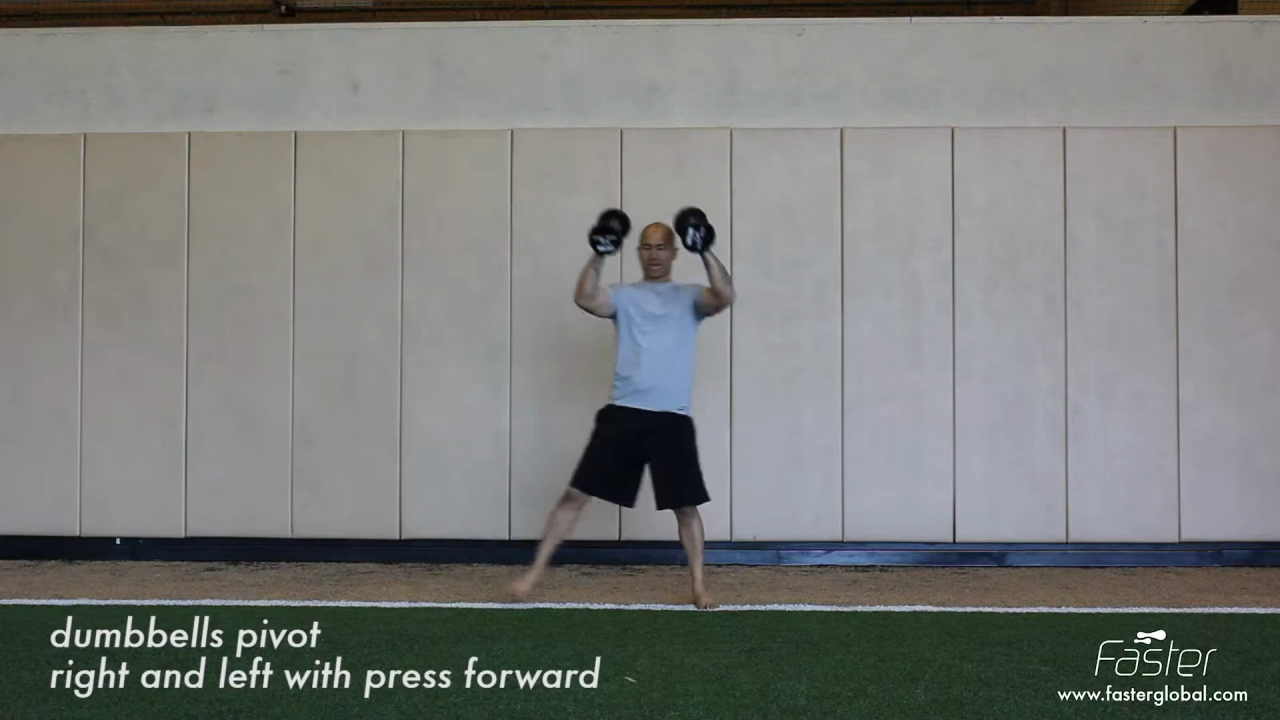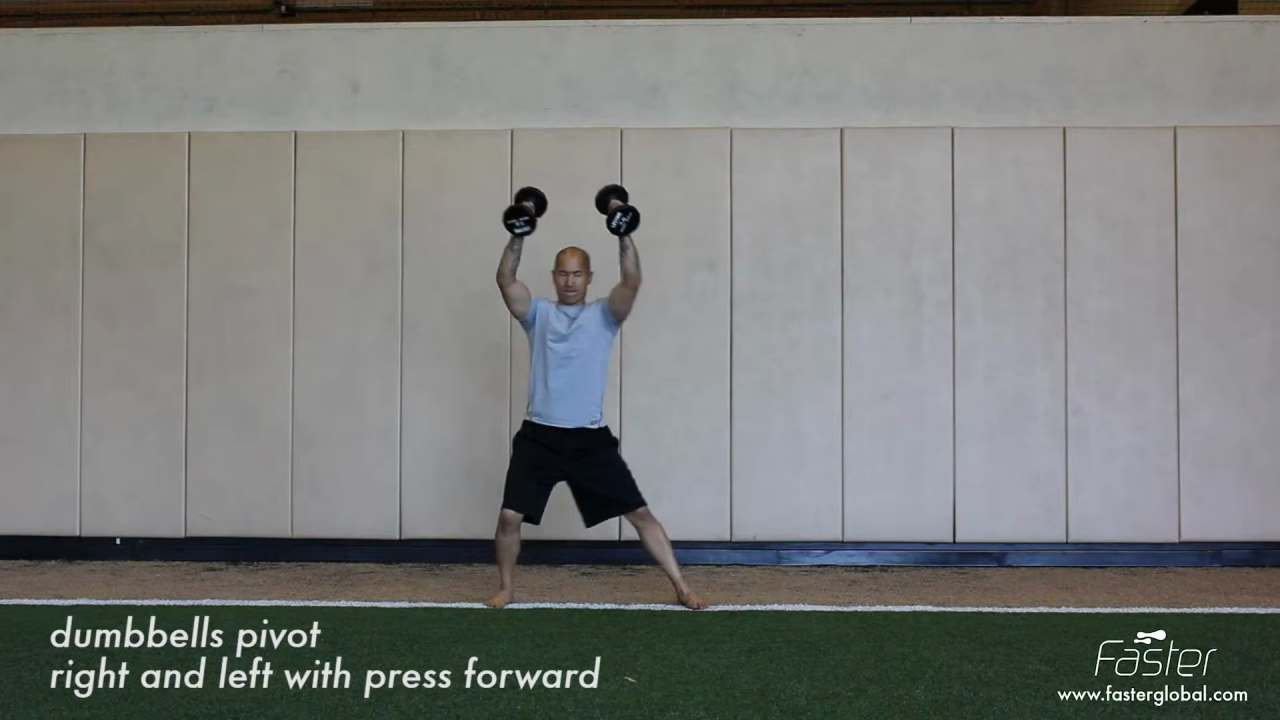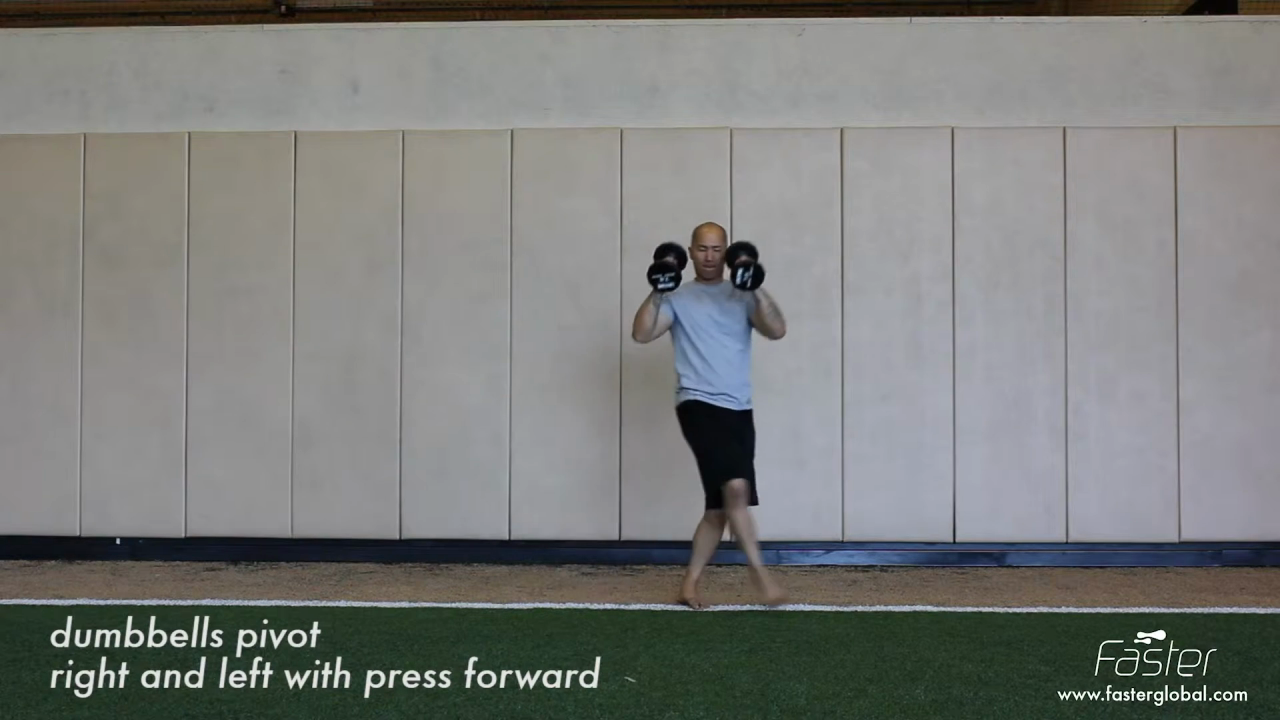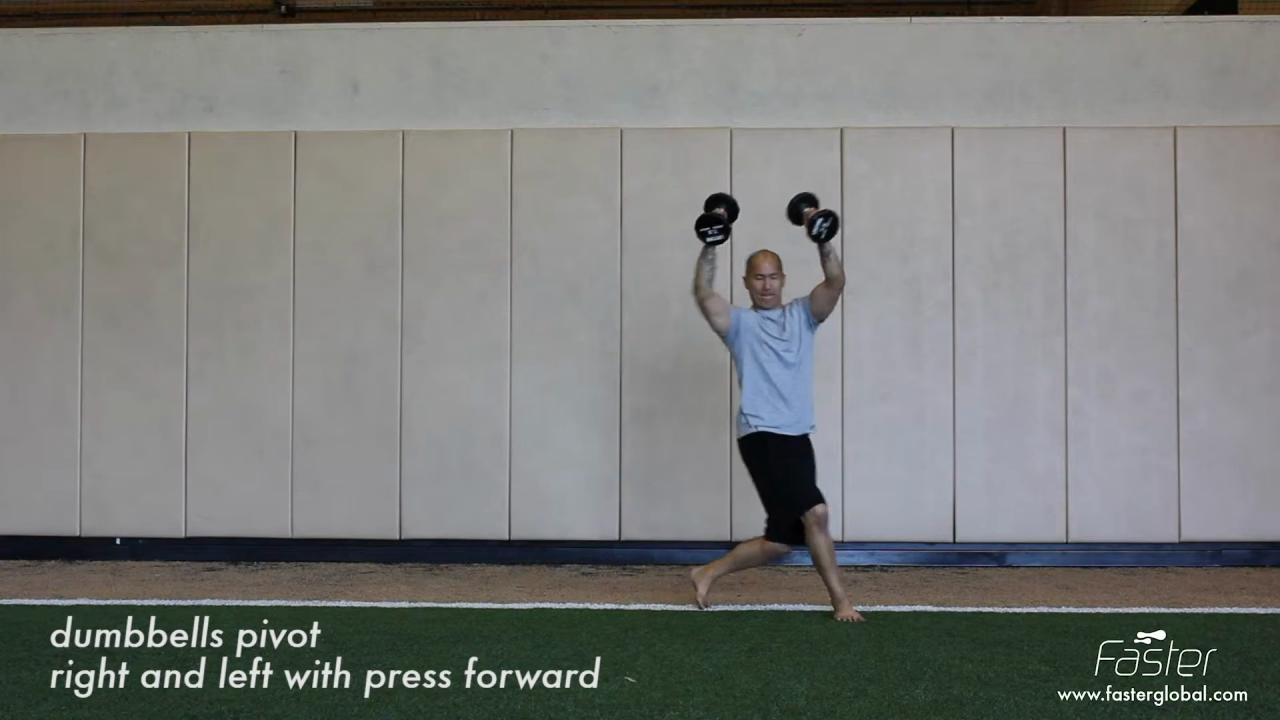
dt=1s
person 1, frame 1
left shoulder: (690, 297)
right shoulder: (625, 296)
left elbow: (725, 296)
right elbow: (583, 296)
left wrist: (704, 250)
right wrist: (599, 252)
left hip: (672, 418)
right hip: (624, 413)
left knee: (687, 506)
right knee: (576, 494)
left ankle: (699, 585)
right ankle: (535, 573)
person 1, frame 2
left shoulder: (604, 314)
right shoulder: (537, 313)
left elbow: (631, 284)
right elbow: (506, 282)
left wrist: (624, 235)
right wrist: (518, 236)
left hip: (591, 438)
right hip: (541, 436)
left knee: (640, 512)
right knee: (510, 517)
left ankle: (682, 587)
right ankle: (506, 589)
person 1, frame 3
left shoulder: (742, 298)
right shoulder: (677, 298)
left elbow: (776, 329)
right elbow: (641, 334)
left wrist: (755, 284)
right wrist: (657, 289)
left hip: (740, 410)
right hip: (698, 407)
left knee: (721, 504)
right knee: (735, 487)
left ankle: (690, 583)
right ankle: (760, 574)
person 1, frame 4
left shoulder: (803, 314)
right shoulder: (739, 322)
left elbow: (836, 284)
right elbow: (704, 297)
left wrist: (821, 240)
right wrist: (710, 246)
left hip: (797, 437)
right hip: (760, 436)
left knee: (783, 536)
right knee: (815, 514)
left ankle: (706, 574)
right ankle: (839, 599)
